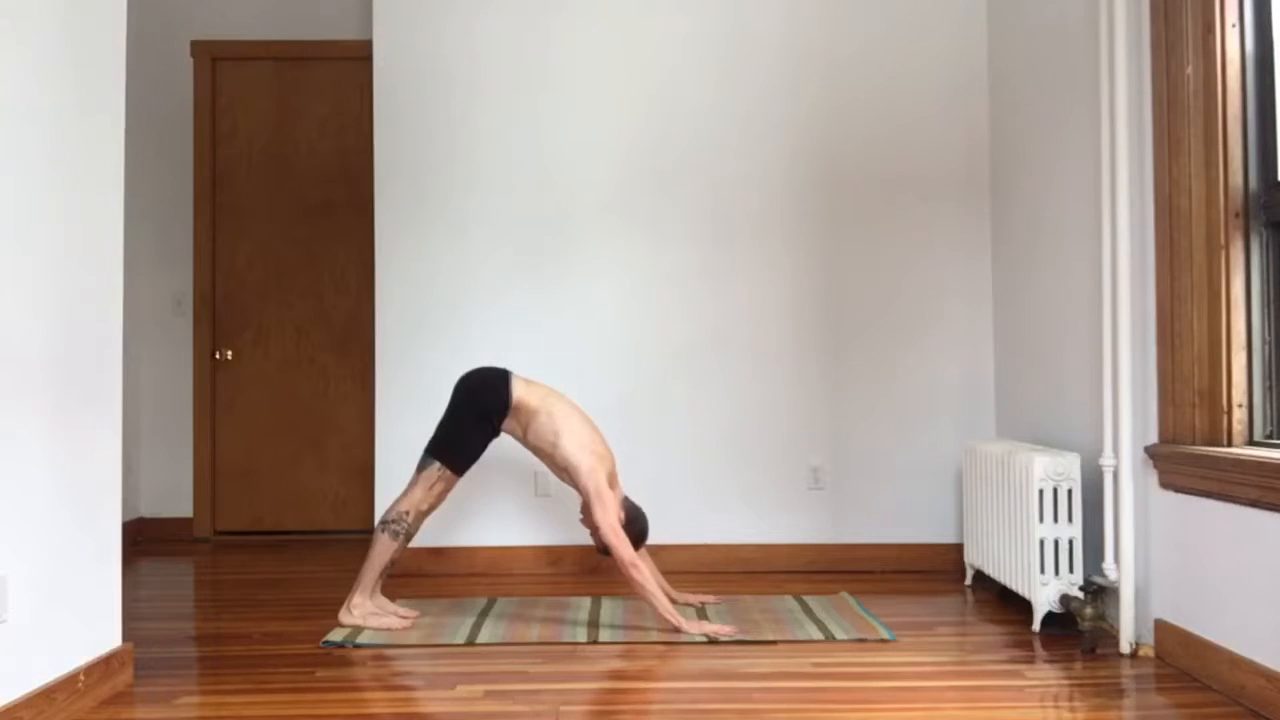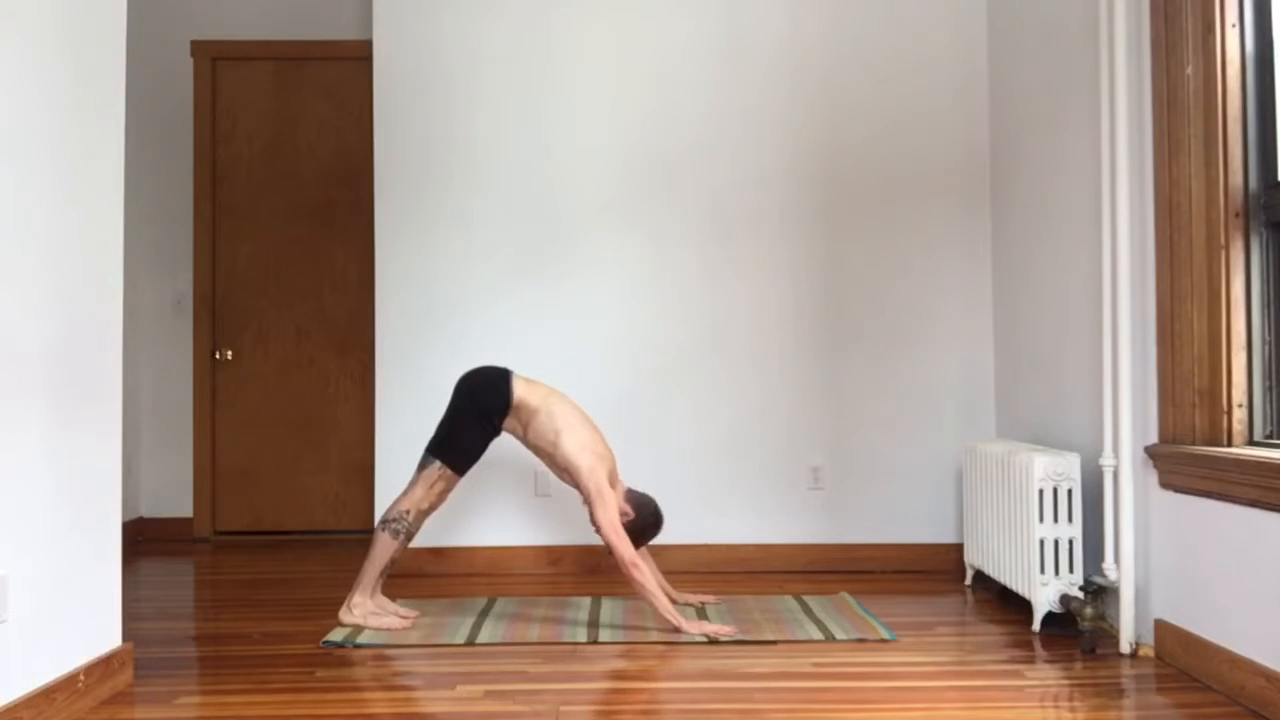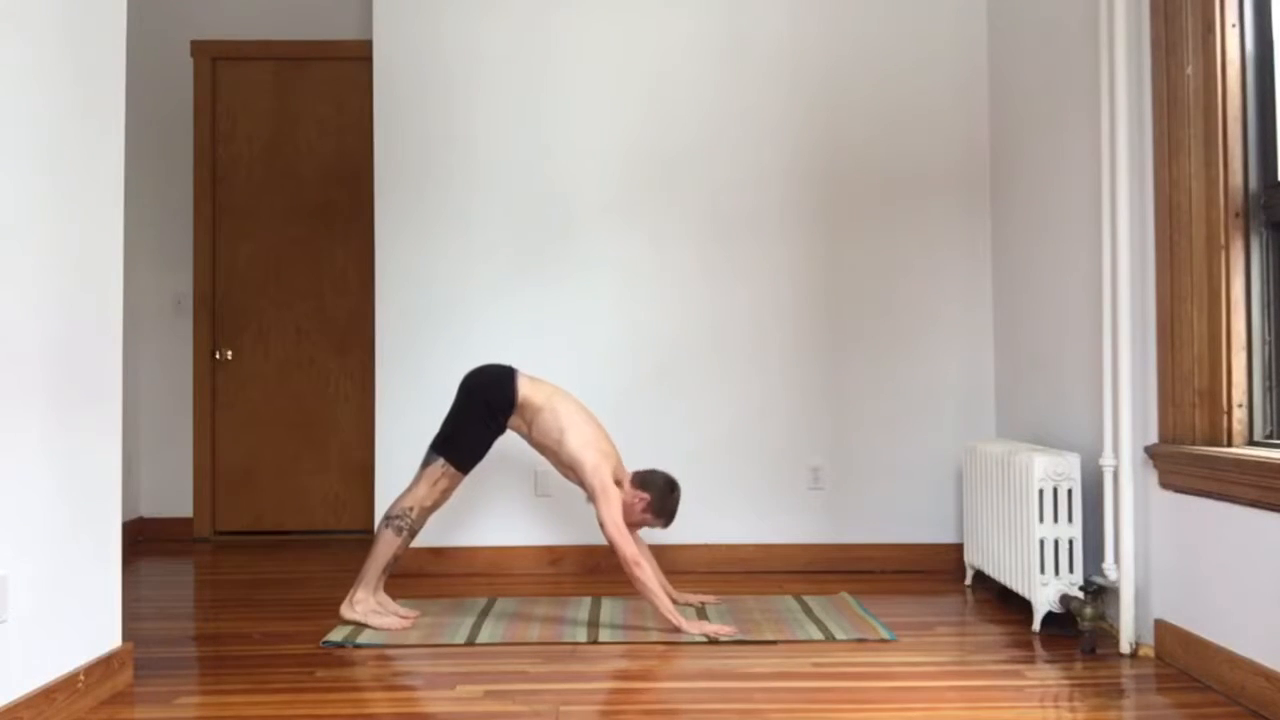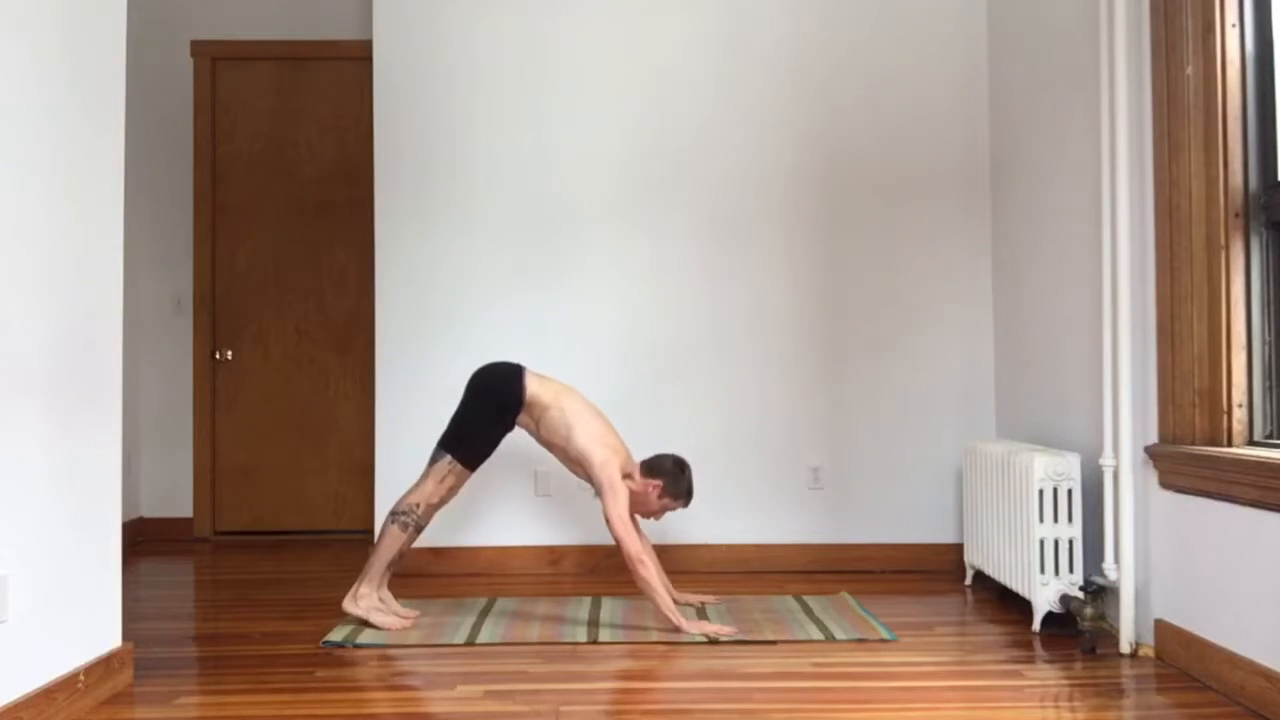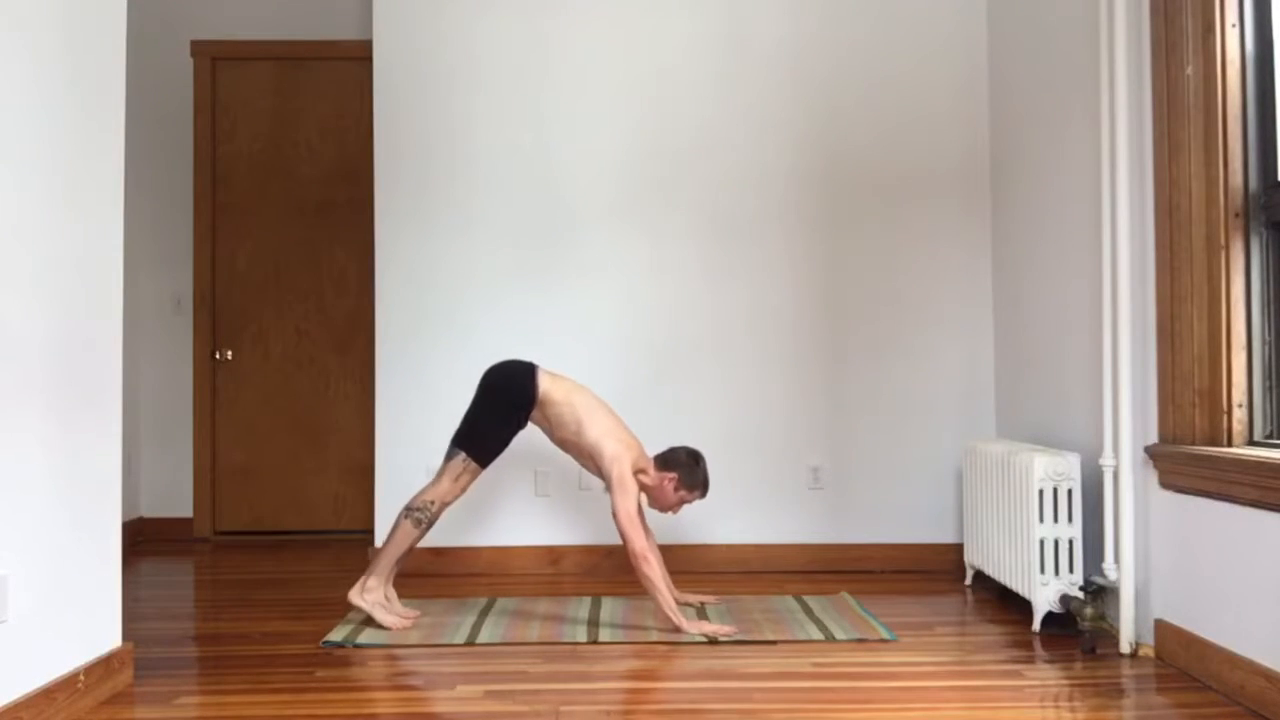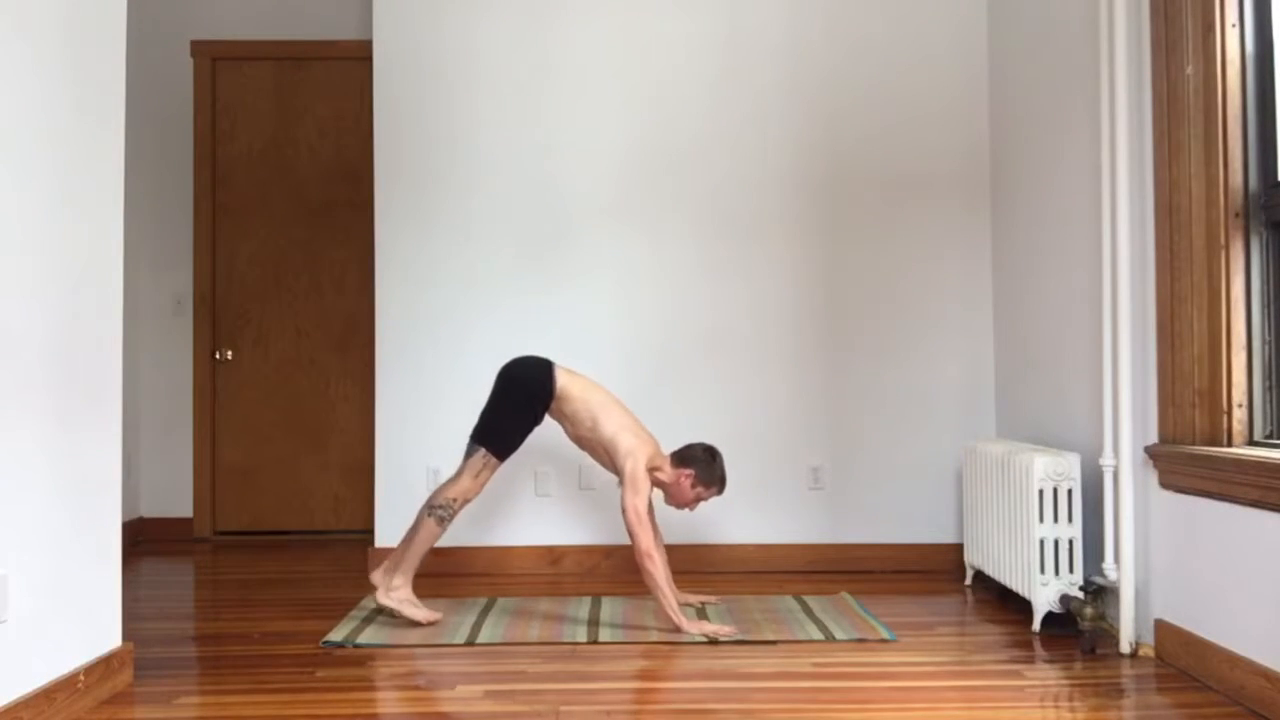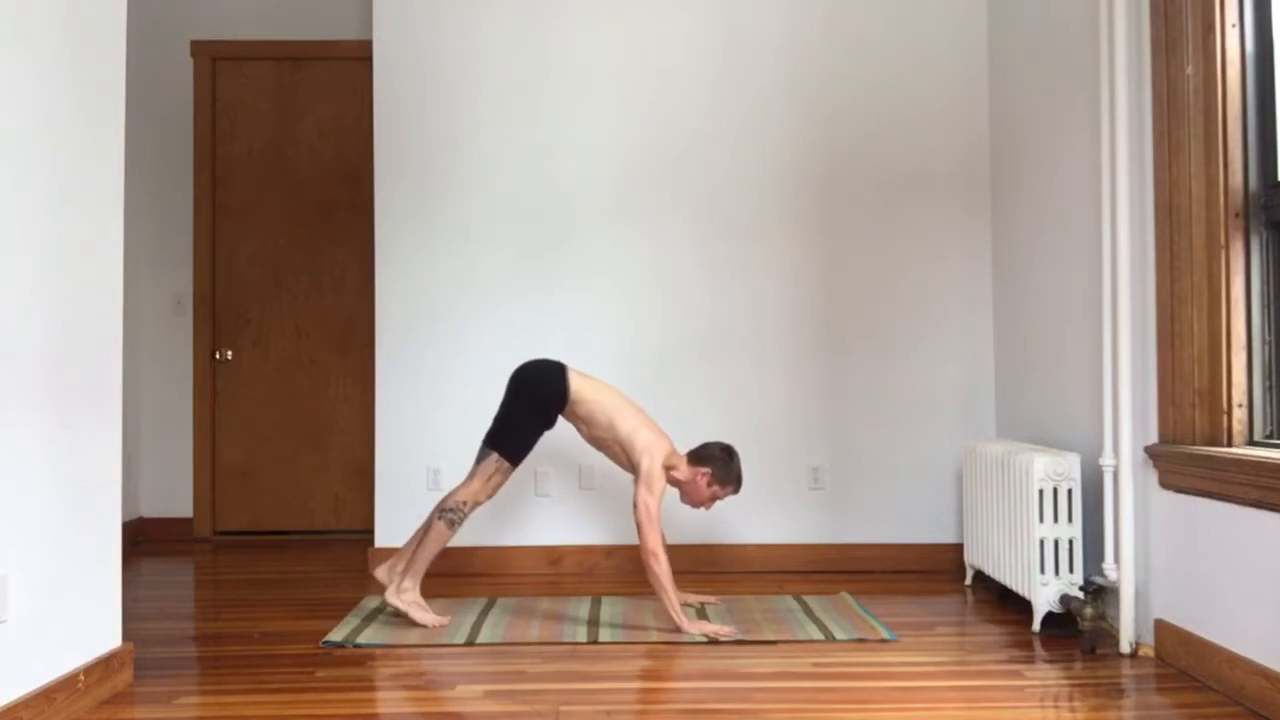
dt=0.3s
person 1, frame 1
left shoulder: (605, 481)
right shoulder: (597, 484)
left elbow: (633, 549)
right elbow: (629, 561)
left wrist: (673, 593)
right wrist: (680, 621)
left hip: (497, 400)
right hip: (488, 396)
left knee: (426, 497)
right knee: (422, 495)
left ankle: (371, 593)
right ankle: (358, 602)
person 1, frame 2
left shoulder: (607, 480)
right shoulder: (598, 484)
left elbow: (633, 548)
right elbow: (629, 561)
left wrist: (673, 594)
right wrist: (680, 622)
left hip: (497, 398)
right hip: (489, 396)
left knee: (427, 497)
right knee: (423, 495)
left ankle: (372, 593)
right ankle: (358, 602)
person 1, frame 3
left shoulder: (615, 475)
right shoulder: (603, 478)
left elbow: (634, 542)
right elbow: (630, 558)
left wrist: (673, 593)
right wrist: (680, 621)
left hip: (502, 397)
right hip: (493, 393)
left knee: (431, 495)
right knee: (426, 492)
left ankle: (374, 591)
right ankle: (360, 597)
person 1, frame 4
left shoulder: (623, 468)
right shoulder: (612, 473)
left elbow: (639, 540)
right elbow: (634, 555)
left wrist: (674, 594)
right wrist: (681, 621)
left hip: (511, 393)
right hip: (502, 391)
left knee: (437, 493)
right knee: (433, 489)
left ankle: (378, 587)
right ankle: (363, 592)
person 1, frame 5
left shoulder: (636, 463)
right shoulder: (623, 466)
left elbow: (645, 537)
right elbow: (639, 553)
left wrist: (674, 594)
right wrist: (680, 621)
left hip: (522, 391)
right hip: (513, 387)
left knee: (449, 487)
right knee: (447, 486)
left ankle: (382, 584)
right ankle: (370, 586)
person 1, frame 6
left shoulder: (649, 460)
right shoulder: (638, 463)
left elbow: (652, 535)
right elbow: (645, 551)
left wrist: (675, 593)
right wrist: (681, 621)
left hip: (539, 386)
right hip: (530, 383)
left knee: (465, 483)
right knee: (467, 484)
left ankle: (391, 570)
right ankle: (396, 583)
person 1, frame 7
left shoulder: (660, 456)
right shoulder: (654, 463)
left elbow: (653, 537)
right elbow: (652, 549)
left wrist: (673, 593)
right wrist: (683, 621)
left hip: (548, 387)
right hip: (543, 386)
left knee: (481, 487)
right knee: (478, 488)
left ankle: (397, 566)
right ankle: (404, 586)
